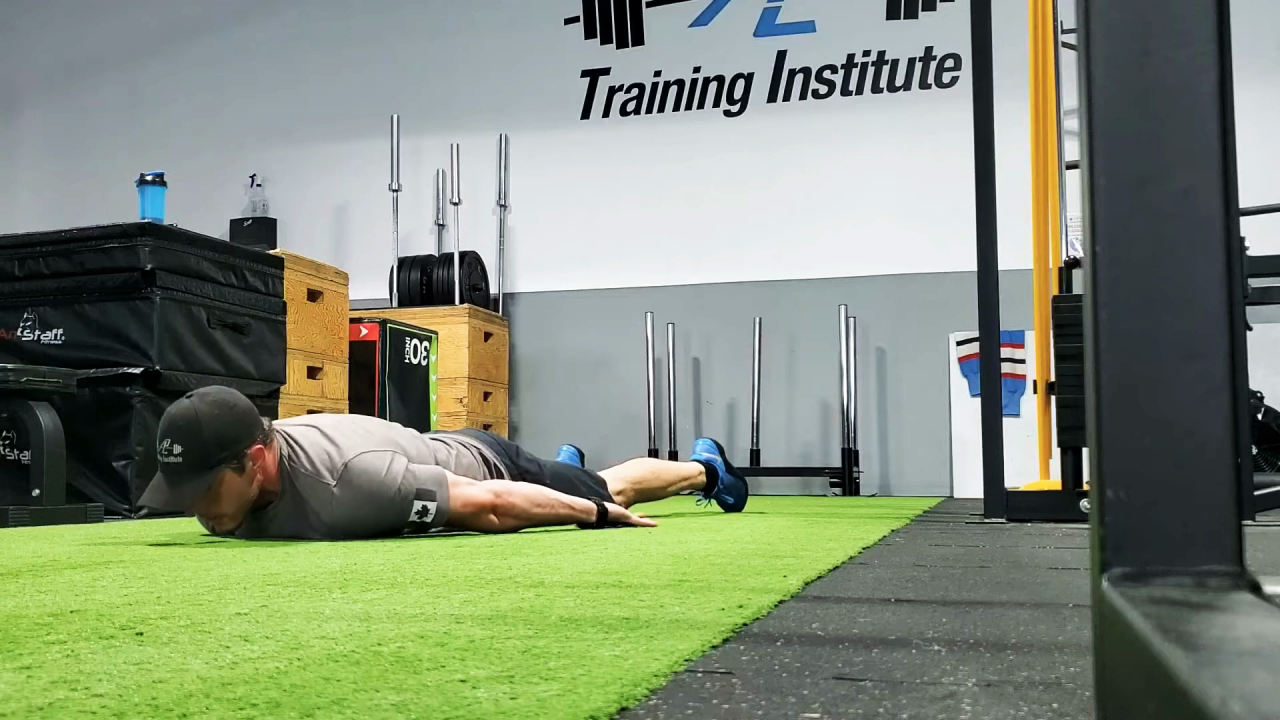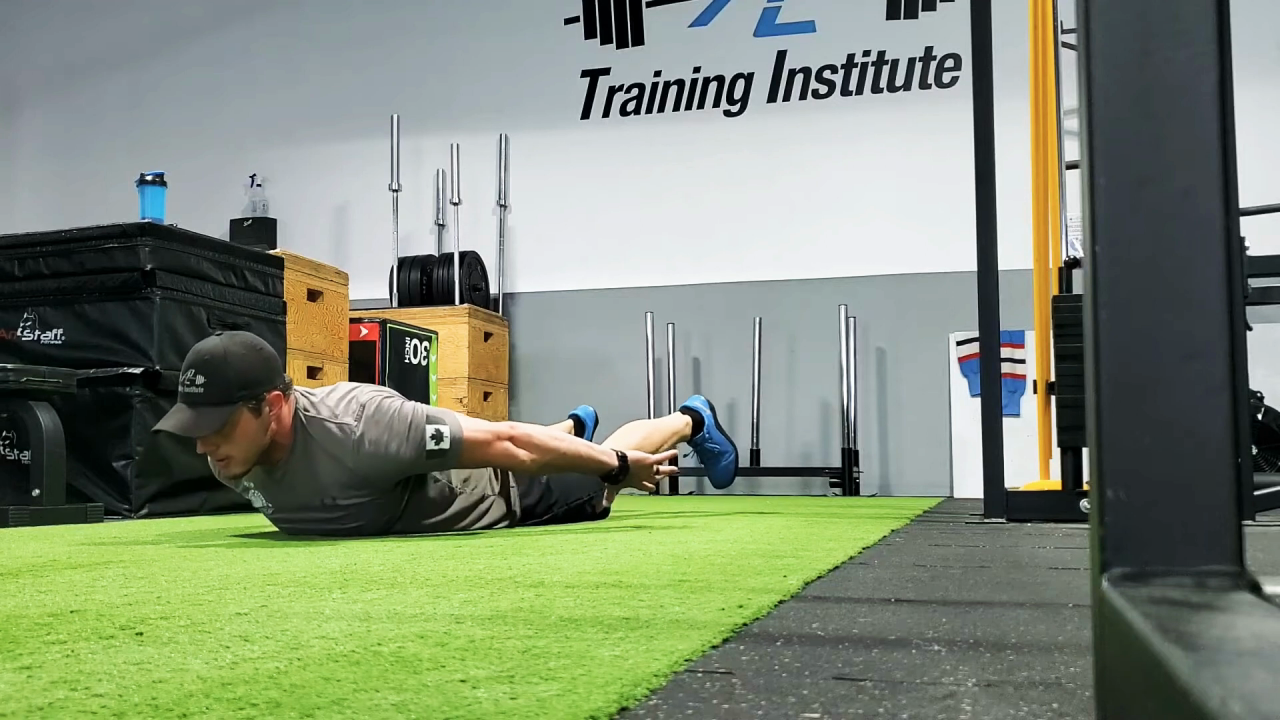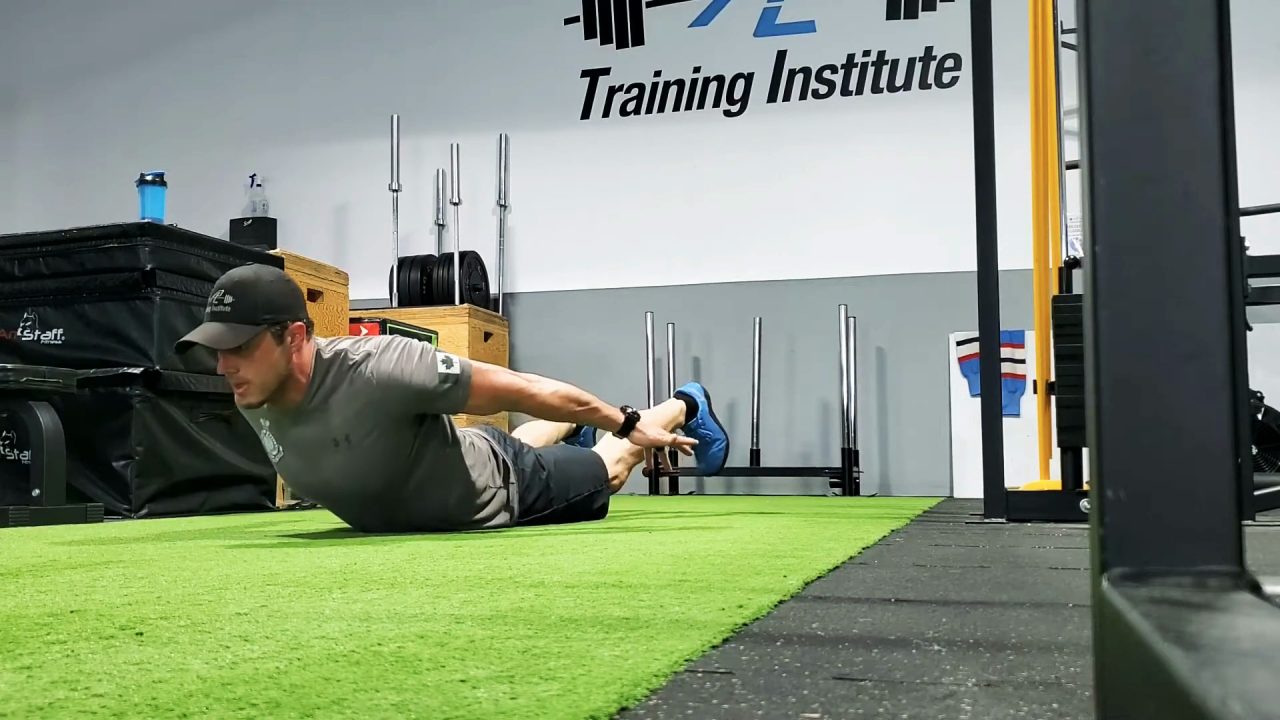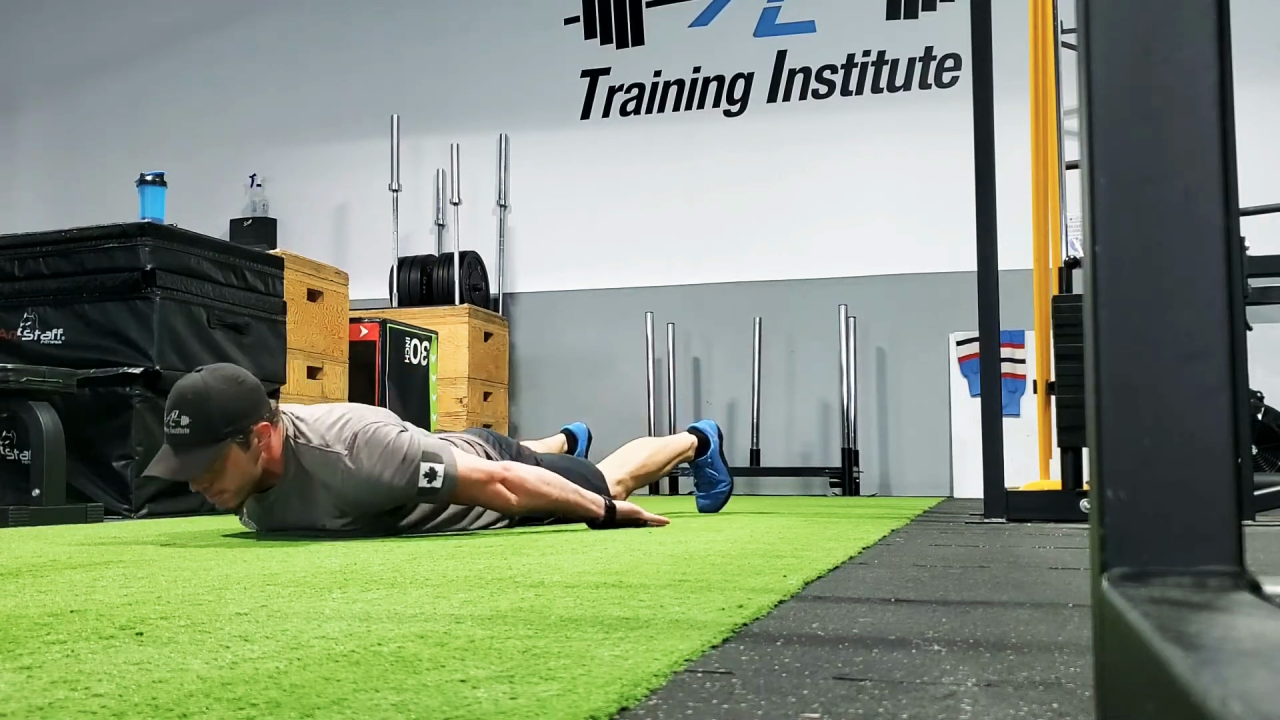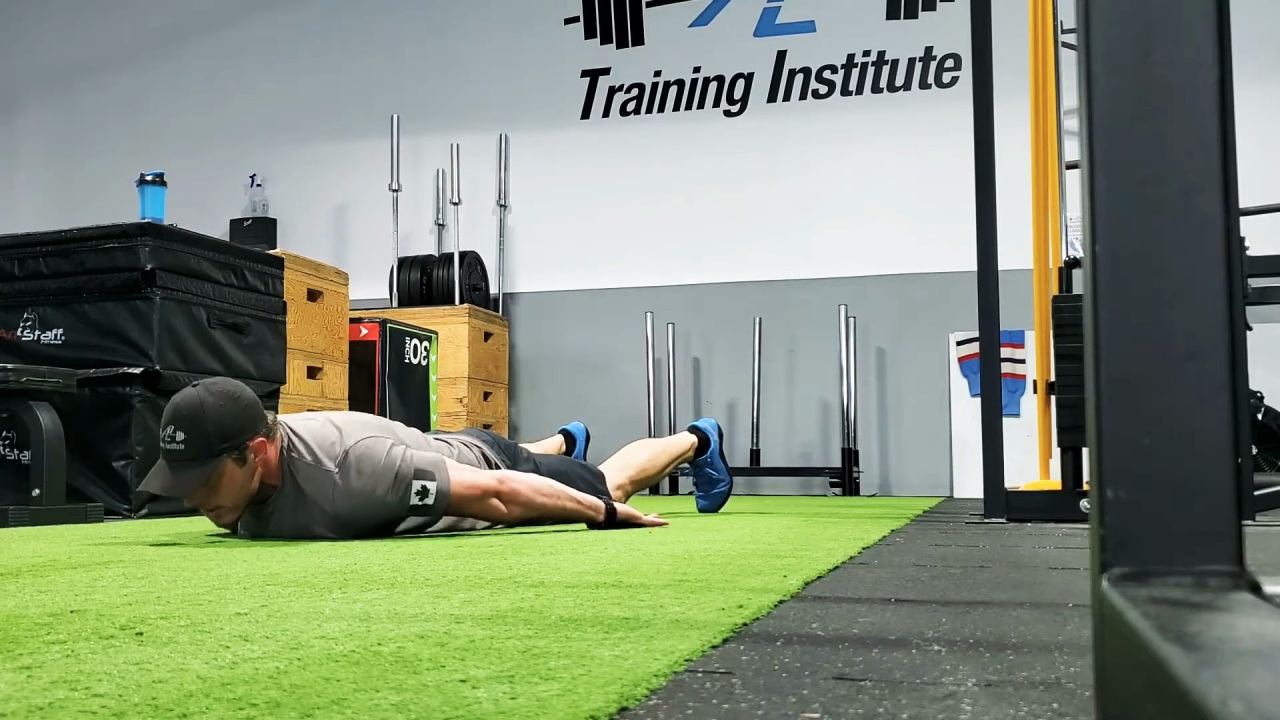
dt=1s
person 1, frame 1
left shoulder: (343, 479)
right shoulder: (229, 472)
left elbow: (493, 505)
left wrist: (599, 514)
left hip: (485, 470)
right hip: (437, 454)
left knee: (612, 492)
left ankle: (705, 468)
person 1, frame 2
left shoulder: (357, 428)
right shoulder: (232, 460)
left elbow: (504, 441)
left wrist: (620, 465)
left hip: (497, 498)
right hip: (434, 495)
left knee: (600, 483)
left ankle: (690, 421)
right ankle: (574, 424)
person 1, frame 3
left shoulder: (378, 370)
right shoulder: (253, 400)
left elbow: (519, 387)
left wrist: (630, 424)
left hip: (499, 497)
left knee: (607, 470)
left ankle: (684, 408)
right ankle: (571, 425)
person 1, frame 4
left shoulder: (348, 454)
right shoulder: (240, 456)
left elbow: (499, 485)
left wrist: (608, 512)
left hip: (492, 487)
right hip: (443, 458)
left knee: (610, 482)
left ankle: (697, 442)
right ankle: (564, 440)
person 1, frame 5
left shoulder: (344, 467)
right shoulder: (238, 467)
left elbow: (496, 492)
left wrist: (611, 514)
left hip: (485, 471)
right hip: (439, 453)
left knee: (608, 484)
left ankle: (698, 441)
right ankle: (563, 442)
